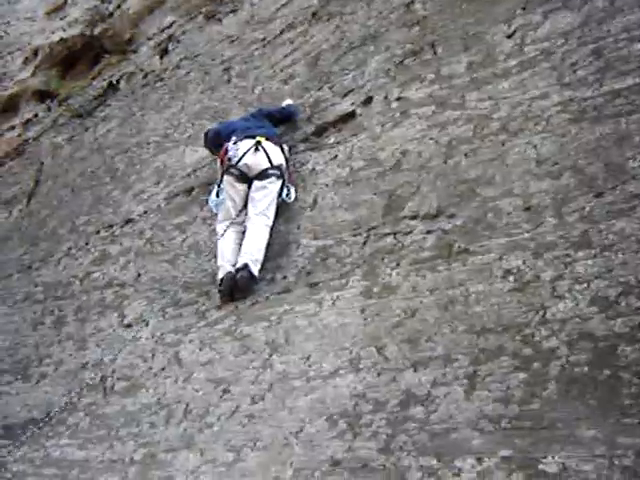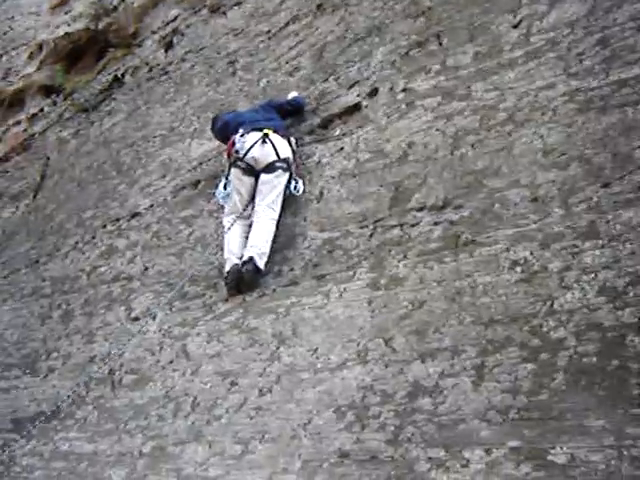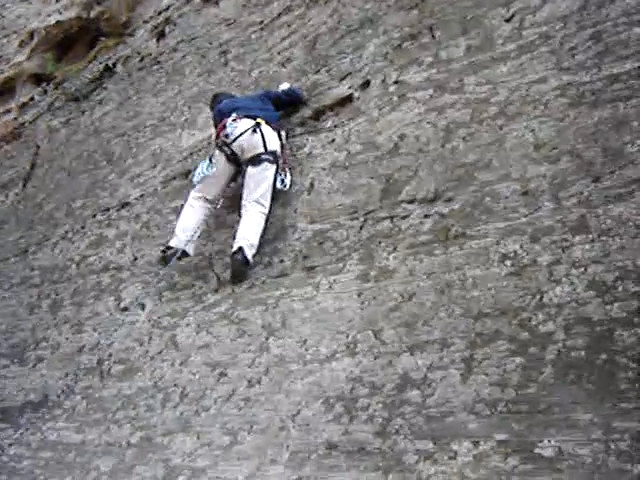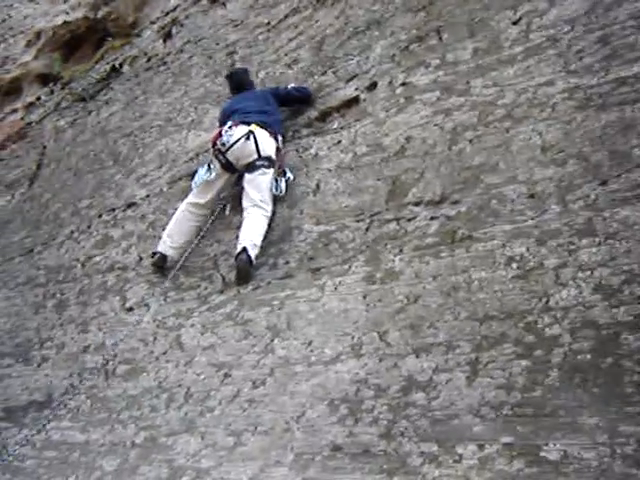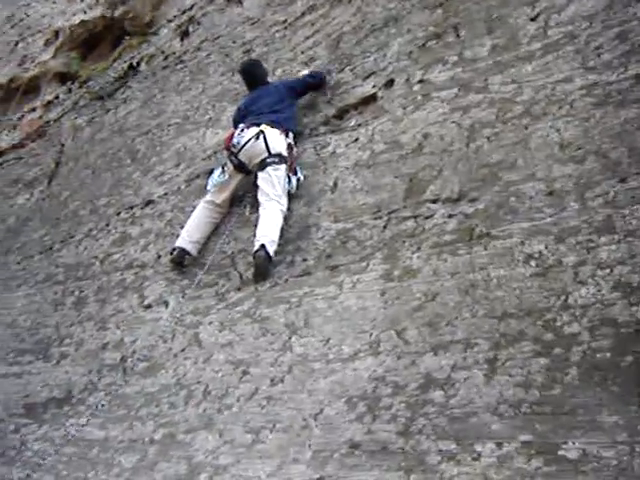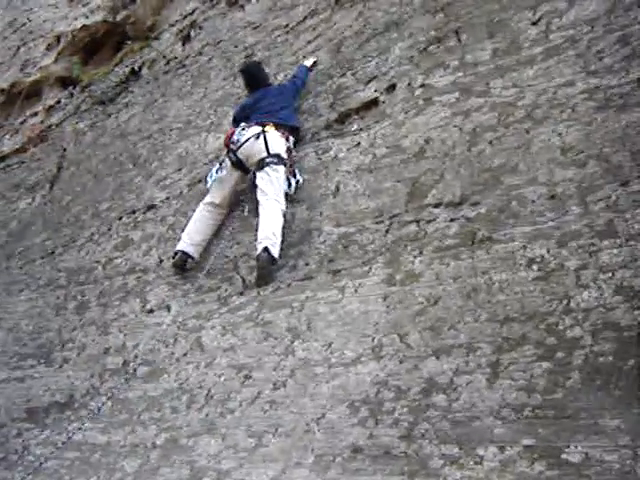
dt=0.5s
person 1, frame 1
left shoulder: (215, 134)
right shoulder: (256, 116)
right elbow: (290, 114)
right wrist: (288, 104)
left hip: (238, 155)
right hip: (271, 155)
left knee: (229, 221)
right knee: (259, 218)
left ankle: (226, 273)
right ankle: (247, 269)
person 1, frame 2
left shoulder: (222, 125)
right shoulder: (265, 108)
right elbow: (298, 105)
right wrist: (295, 97)
left hip: (245, 147)
right hip: (278, 148)
left knee: (236, 214)
right knee: (266, 212)
left ankle: (232, 265)
right ankle: (252, 262)
person 1, frame 3
left shoulder: (221, 109)
right shoulder: (261, 97)
right elbow: (298, 97)
right wrist: (284, 90)
left hip: (234, 133)
right hip: (267, 138)
left knee: (203, 195)
right knee: (255, 204)
left ankle: (178, 245)
right ankle: (243, 252)
person 1, frame 4
left shoulder: (228, 107)
right shoulder: (269, 94)
right elbow: (306, 95)
right wrist: (291, 90)
left hip: (232, 139)
right hip: (263, 143)
left knee: (199, 200)
right knee: (257, 206)
left ankle: (164, 252)
right ankle: (246, 253)
person 1, frame 5
left shoulder: (244, 104)
right shoulder: (283, 87)
left elbow: (236, 127)
right elbow: (319, 79)
right wrist: (306, 76)
left hip: (244, 141)
right hip: (273, 141)
left knee: (214, 200)
right knee: (273, 201)
left ankle: (183, 247)
right ankle: (264, 249)
person 1, frame 6
left shoulder: (245, 105)
right shoulder: (285, 90)
left elbow: (235, 127)
right elbow: (299, 76)
right wrist: (306, 65)
left hip: (244, 140)
right hip: (273, 143)
left knee: (215, 201)
right knee: (271, 201)
left ankle: (185, 251)
right ankle: (267, 252)
